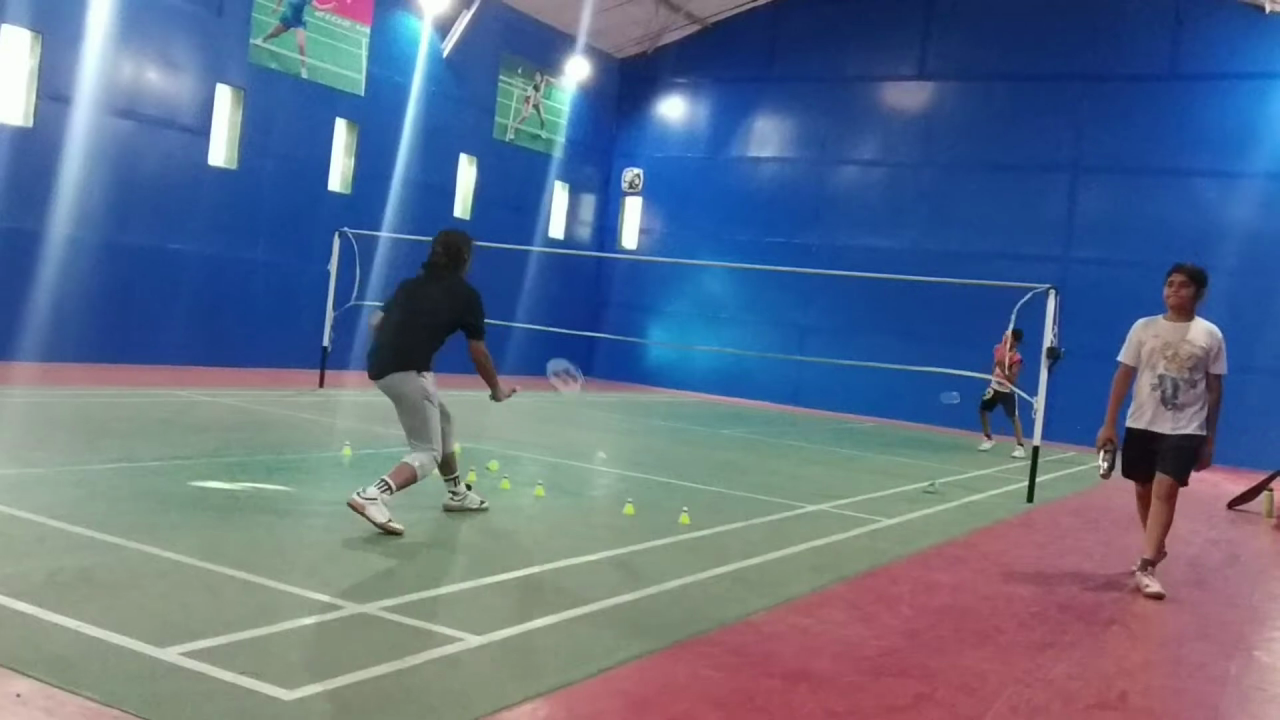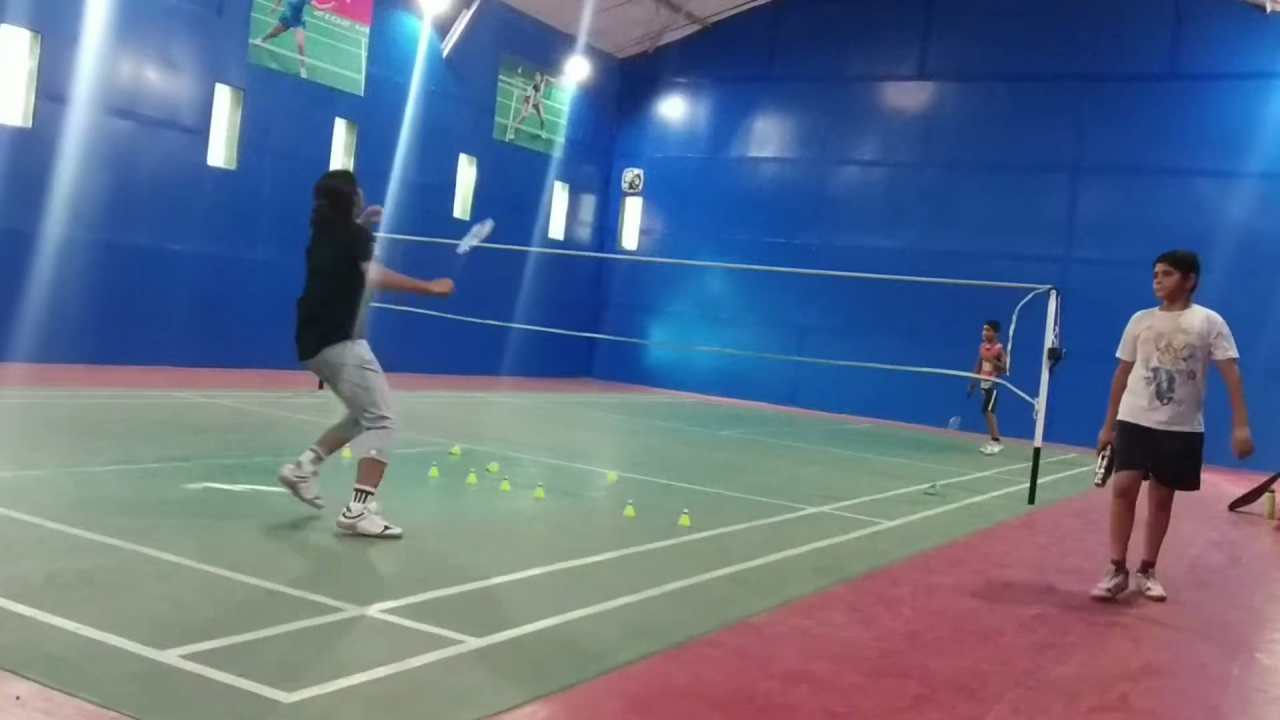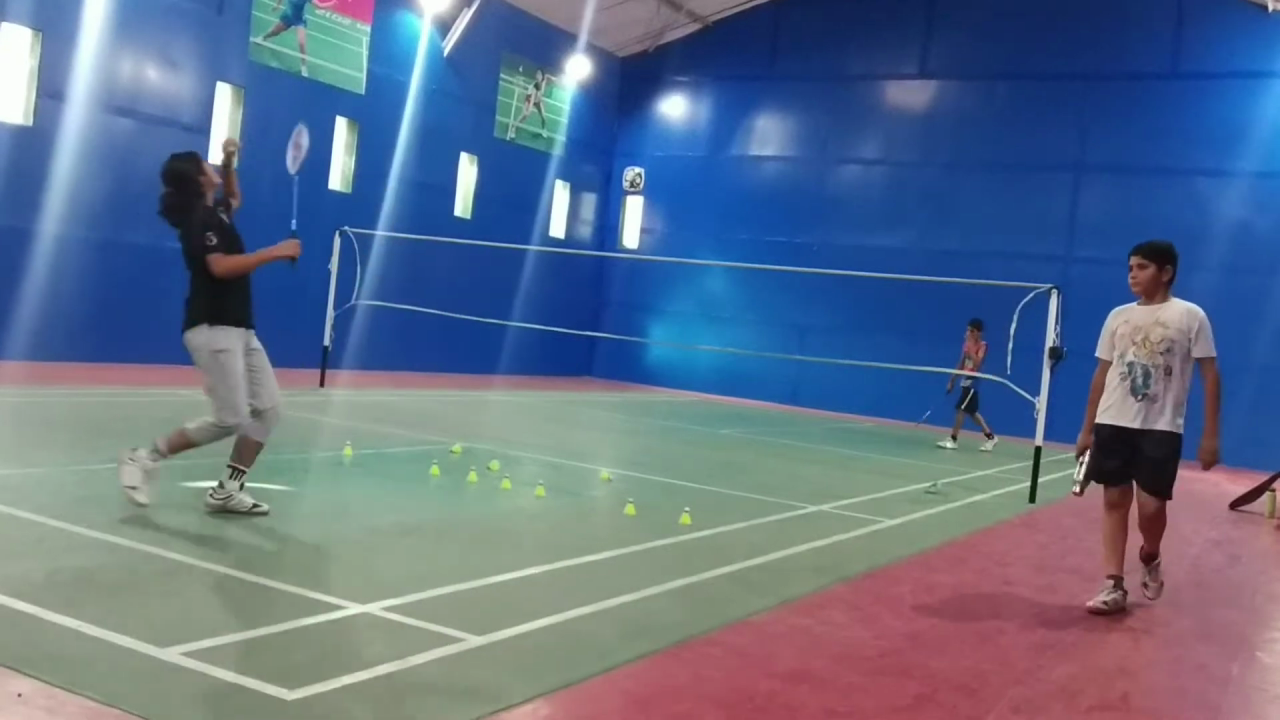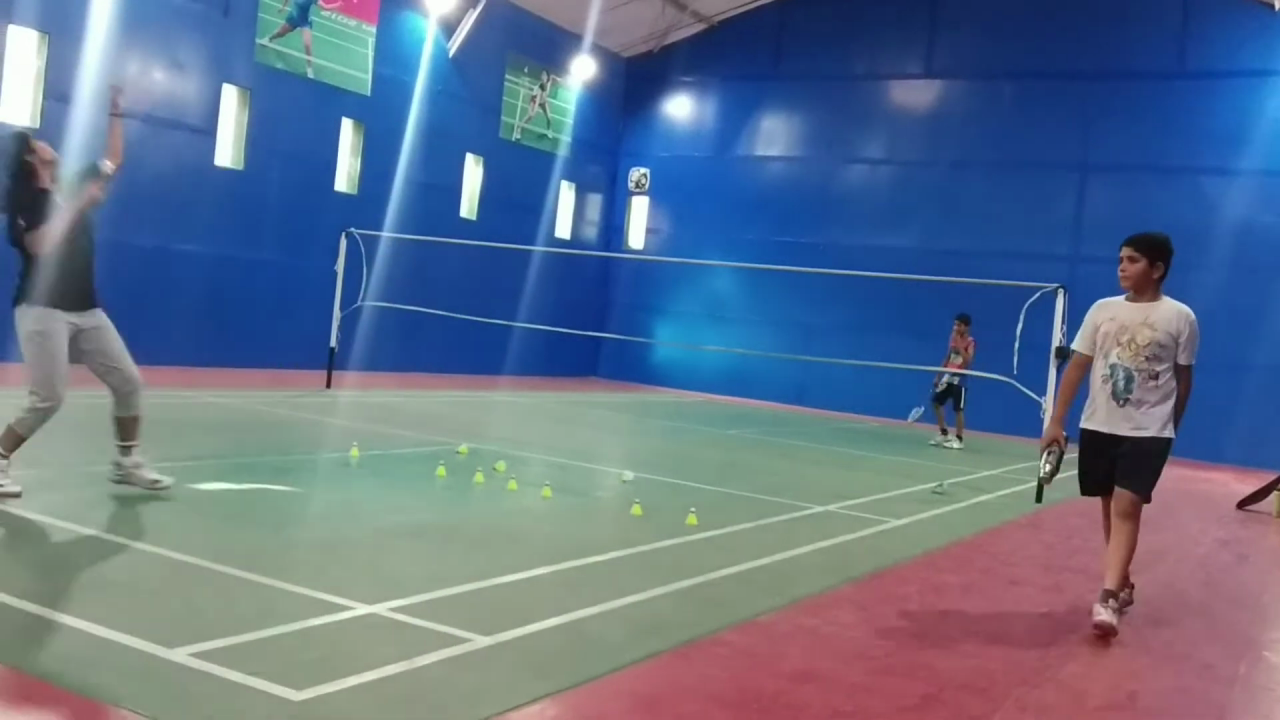
dt=0.3s
person 1, frame 1
left shoulder: (1211, 336)
right shoulder: (1143, 328)
left elbow: (1214, 391)
right elbow: (1123, 377)
left wrist: (1209, 440)
right wrist: (1108, 424)
left hip: (1184, 431)
right hip: (1141, 426)
left knee: (1164, 492)
right knee: (1144, 492)
left ankle: (1146, 567)
right ankle: (1157, 548)
person 1, frame 2
left shoulder: (1209, 322)
right shoulder: (1139, 321)
left elbow: (1231, 373)
right elbow: (1122, 373)
left wrist: (1241, 425)
right wrist: (1109, 424)
left hip: (1182, 428)
right hip: (1134, 421)
left knee: (1161, 497)
right knee: (1123, 488)
left ankle: (1147, 570)
right ankle: (1117, 570)
person 1, frame 3
left shoulder: (1190, 316)
right shoulder: (1118, 317)
left elbow: (1210, 374)
right elbow: (1103, 374)
left wrist: (1210, 433)
right wrist: (1087, 428)
left hip: (1162, 428)
right hip: (1113, 423)
left knee: (1151, 507)
right knee: (1115, 501)
left ankle: (1150, 557)
right ankle: (1113, 586)
person 1, frame 4
left shoulder: (1181, 317)
right shoulder: (1102, 310)
left elbow: (1183, 383)
right elbow: (1076, 367)
left wrist: (1169, 433)
right wrist: (1055, 423)
left hip: (1148, 433)
right hip: (1097, 427)
left knee: (1125, 508)
right knee: (1109, 509)
left ankle: (1108, 601)
right ankle: (1121, 583)
person 2, frame 1
left shoulder: (411, 284)
right shoulder: (467, 295)
left elbow: (377, 322)
right elbow: (477, 351)
right wrist: (497, 389)
left hip: (381, 365)
right hip: (407, 370)
left knee: (440, 420)
right knee: (427, 454)
left ankle: (457, 492)
right ankle: (372, 495)
person 2, frame 2
left shoulder: (323, 237)
right shoulder: (354, 235)
right elbow: (377, 277)
right wrist: (431, 288)
left hip: (310, 345)
right hip: (338, 342)
left knee: (362, 418)
right knee: (381, 422)
left ankle: (303, 466)
right ankle: (357, 511)
person 2, frame 3
left shoulder: (214, 213)
right shoulder: (200, 221)
left elbow: (234, 199)
right elbow: (222, 267)
left wrist: (229, 163)
right wrist: (274, 252)
left hip: (240, 329)
right hip: (213, 329)
left knee: (267, 410)
right knee: (229, 420)
left ankle: (228, 490)
right ankle: (142, 458)
person 2, frame 4
left shoulder: (73, 190)
left elbow: (113, 160)
right elbow: (43, 248)
left wrist: (115, 116)
right wrist: (79, 207)
left hip: (85, 311)
right hip: (42, 311)
left knee: (129, 381)
right knee: (48, 401)
left ankle: (128, 461)
